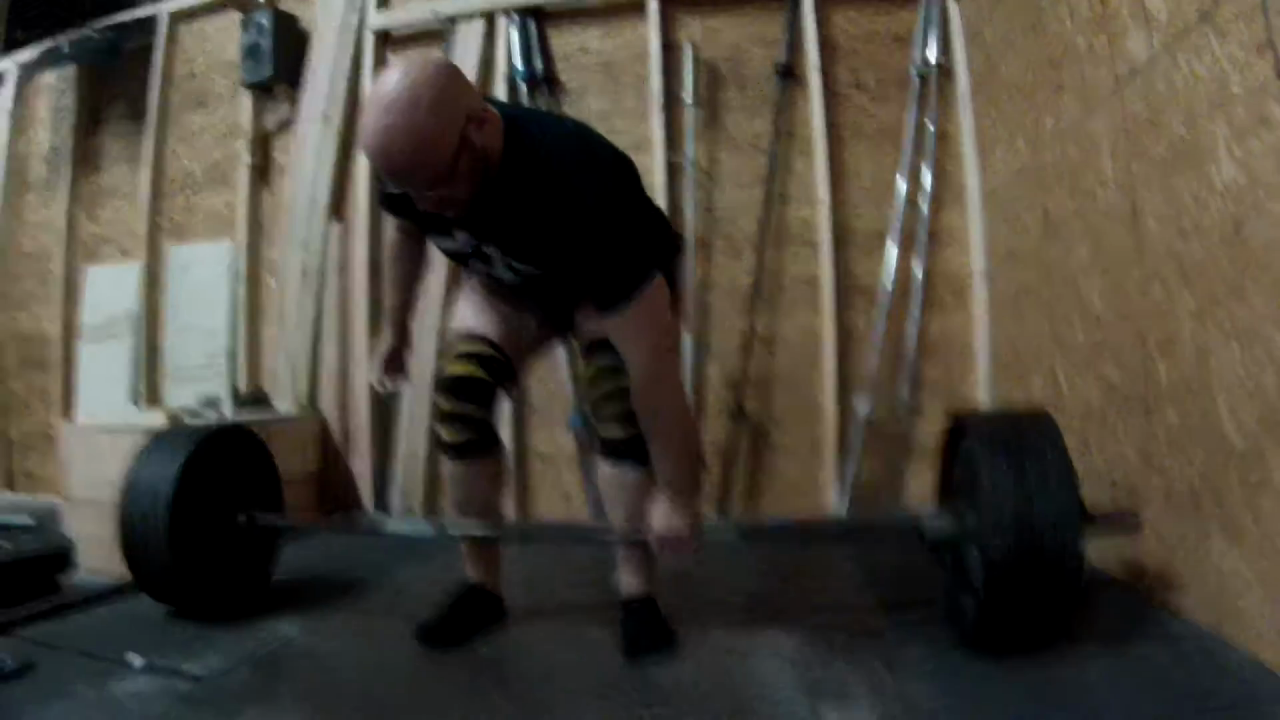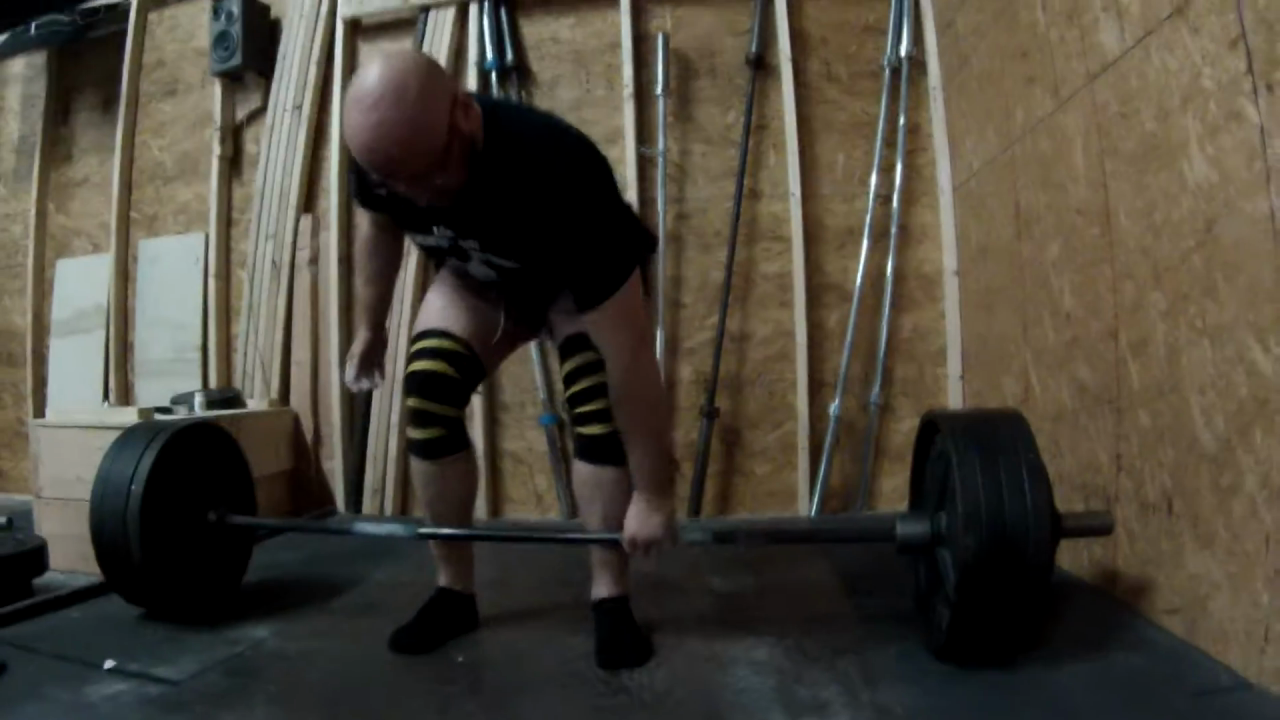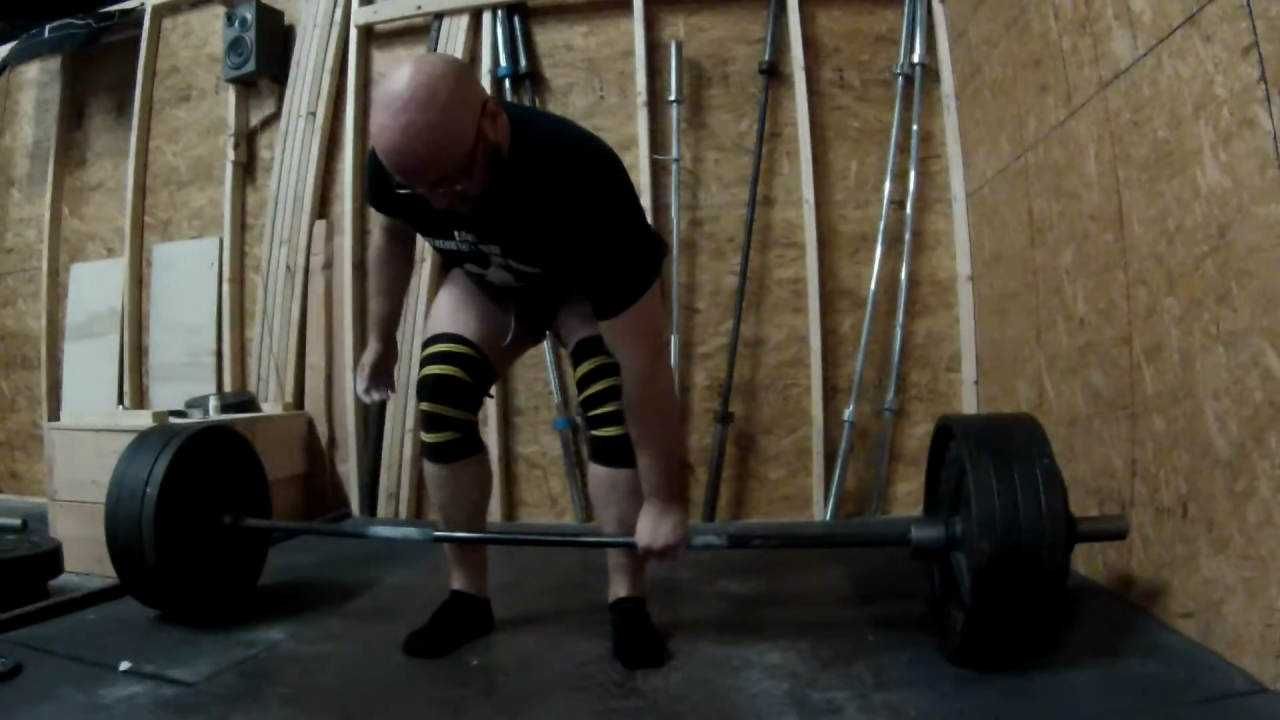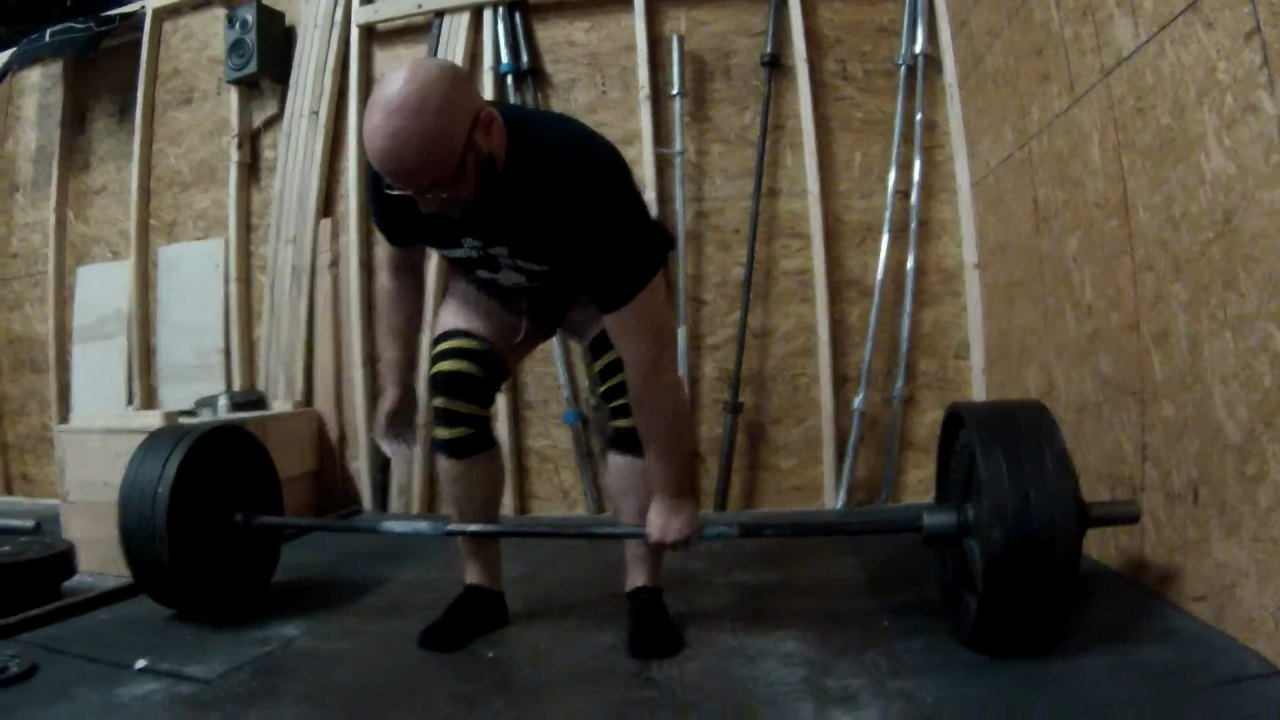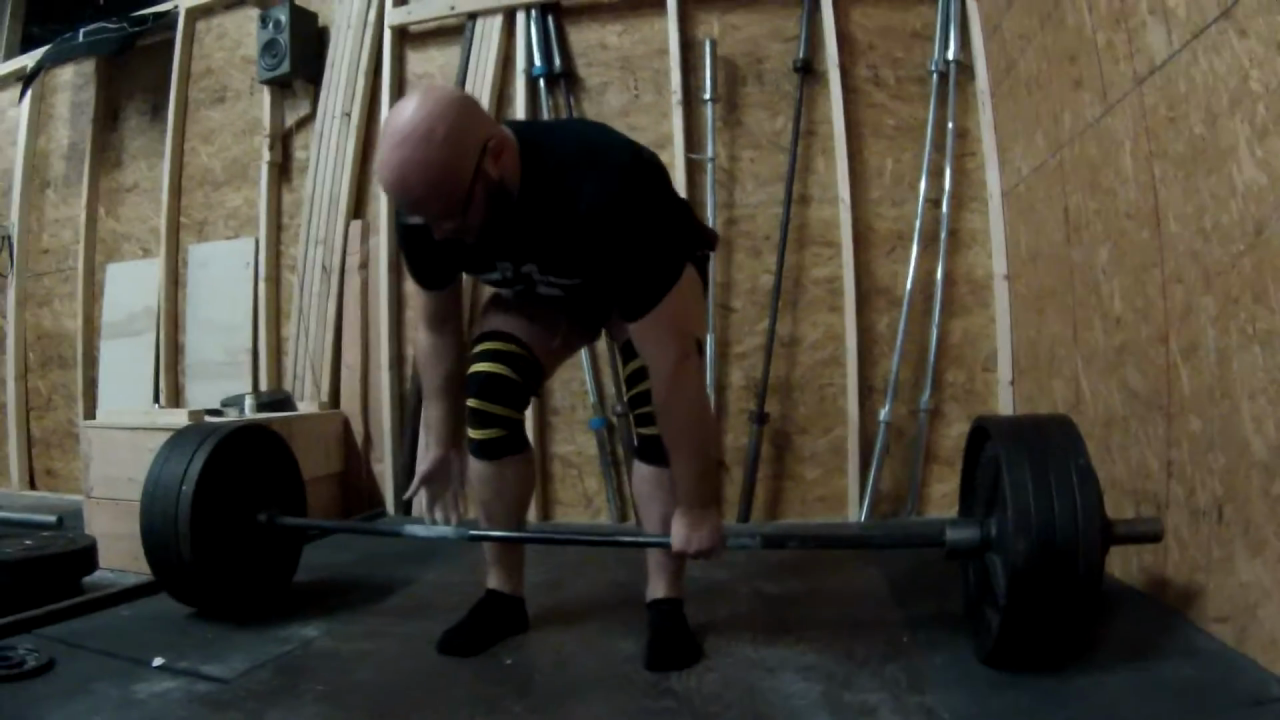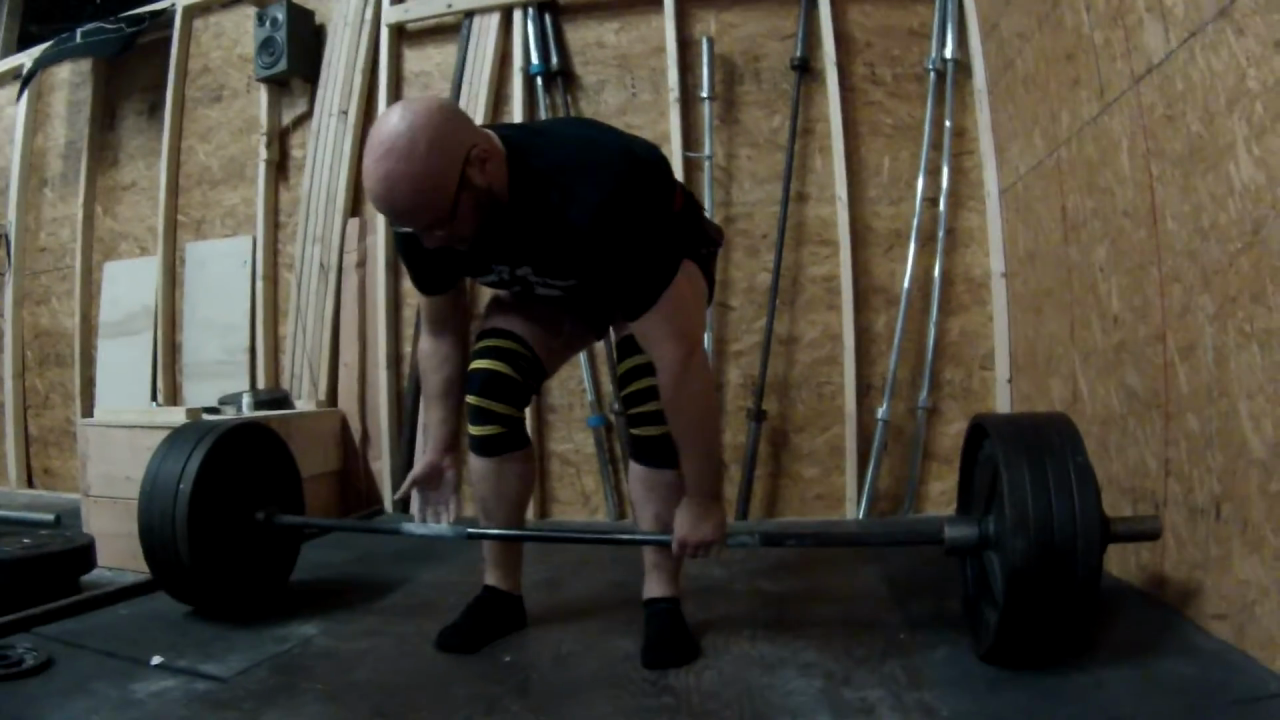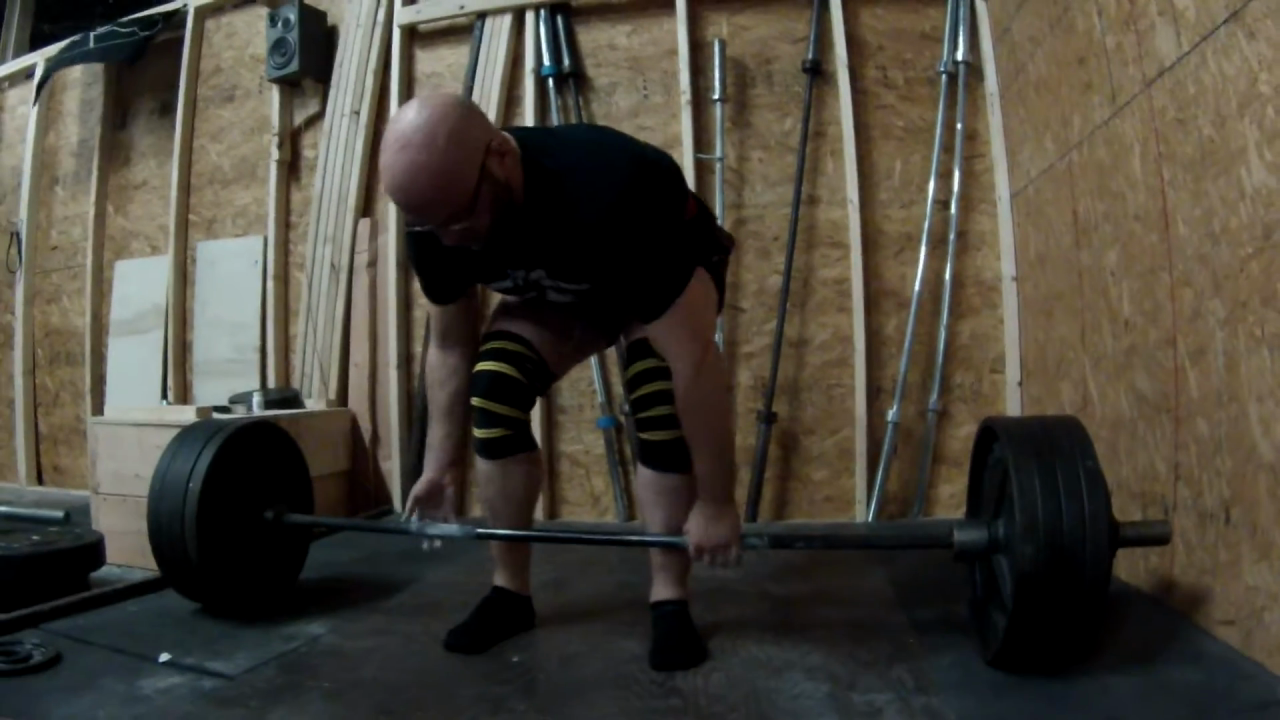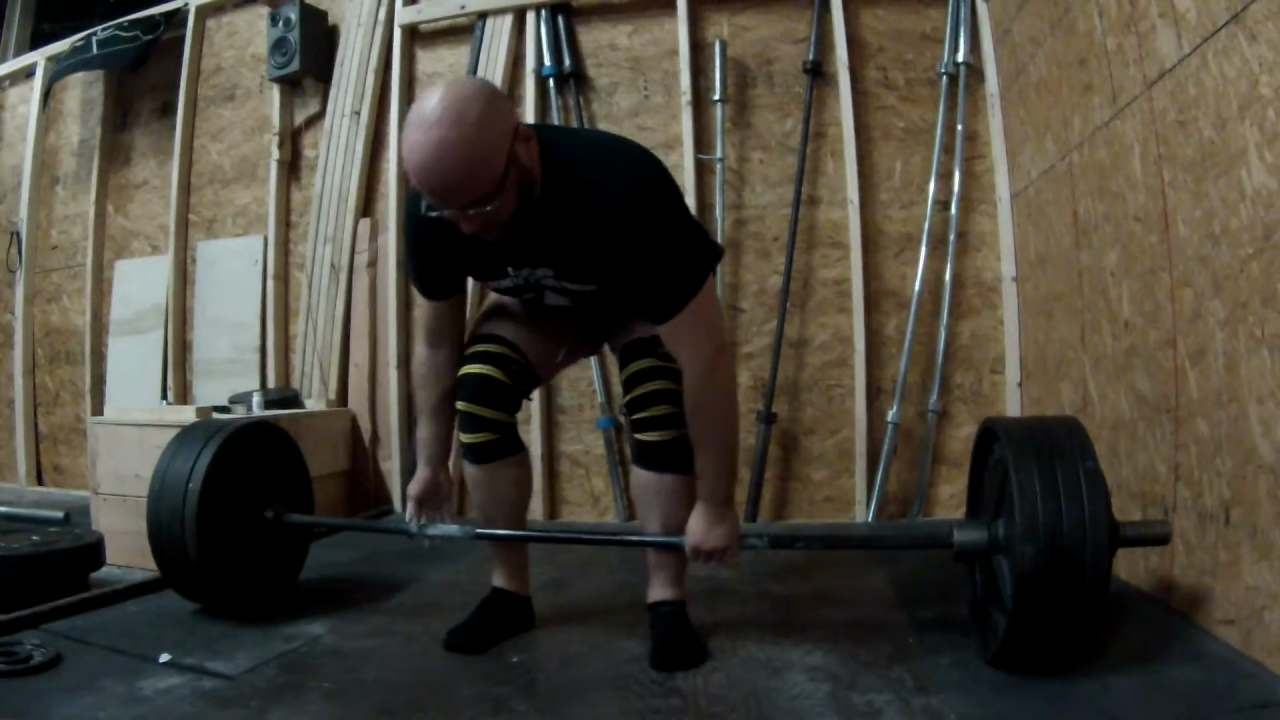
dt=0.2s
person 1, frame 1
left shoulder: (581, 185)
right shoulder: (408, 161)
left elbow: (652, 356)
right elbow: (406, 233)
left wrist: (677, 495)
right wrist: (396, 328)
left hip: (617, 278)
right hip: (506, 280)
left knee: (619, 404)
right knee: (458, 398)
left ankle: (636, 592)
right ankle: (481, 588)
person 1, frame 2
left shoulder: (557, 174)
right shoulder: (385, 159)
left elbow: (630, 351)
right elbow: (378, 225)
left wrist: (653, 496)
right wrist: (370, 326)
left hip: (586, 278)
right hip: (477, 277)
left knee: (598, 404)
right knee: (427, 398)
left ankle: (609, 597)
right ankle: (454, 592)
person 1, frame 3
left shoulder: (581, 182)
right shoulder: (396, 162)
left elbow: (644, 359)
right elbow: (390, 233)
left wrist: (663, 503)
right wrist: (380, 336)
left hip: (588, 284)
right hip: (484, 280)
left knee: (614, 409)
right knee: (439, 402)
left ankle: (626, 600)
right ankle: (468, 594)
person 1, frame 4
left shoulder: (581, 181)
right shoulder: (397, 171)
left elbow: (649, 355)
right elbow: (399, 271)
left wrist: (674, 497)
right wrist: (396, 383)
left hip: (597, 278)
right hip: (491, 282)
left knee: (629, 394)
right knee: (451, 399)
left ankle: (643, 592)
right ankle: (482, 588)
person 1, frame 5
left shoulder: (602, 190)
right shoulder: (425, 201)
left elbow: (675, 361)
right elbow: (437, 326)
left wrist: (699, 506)
right wrist: (439, 444)
left hip: (651, 275)
right hip: (535, 288)
left knee: (657, 401)
right knee: (486, 398)
left ankle: (664, 600)
right ankle: (503, 593)
person 1, frame 6
left shoulder: (594, 193)
right shoulder: (423, 208)
left elbow: (680, 356)
right elbow: (441, 333)
left wrist: (703, 498)
right wrist: (438, 448)
left hip: (662, 257)
right hip: (544, 283)
left knee: (652, 397)
right knee: (488, 394)
left ankle: (661, 599)
right ankle: (502, 591)
person 1, frame 7
left shoulder: (607, 194)
right shoulder: (436, 213)
left elbow: (695, 360)
right elbow: (449, 346)
left wrist: (715, 502)
right wrist: (442, 465)
left hip: (672, 264)
right hip: (552, 290)
left knee: (661, 404)
right knee: (493, 393)
left ankle: (668, 601)
right ankle: (510, 591)
person 1, frame 8
left shoulder: (622, 193)
right shoulder: (434, 213)
left elbow: (706, 359)
right elbow: (437, 343)
left wrist: (716, 505)
right wrist: (431, 465)
left hip: (647, 293)
right hip: (538, 299)
left knee: (658, 406)
right knee: (479, 395)
left ankle: (666, 599)
right ankle: (509, 591)
